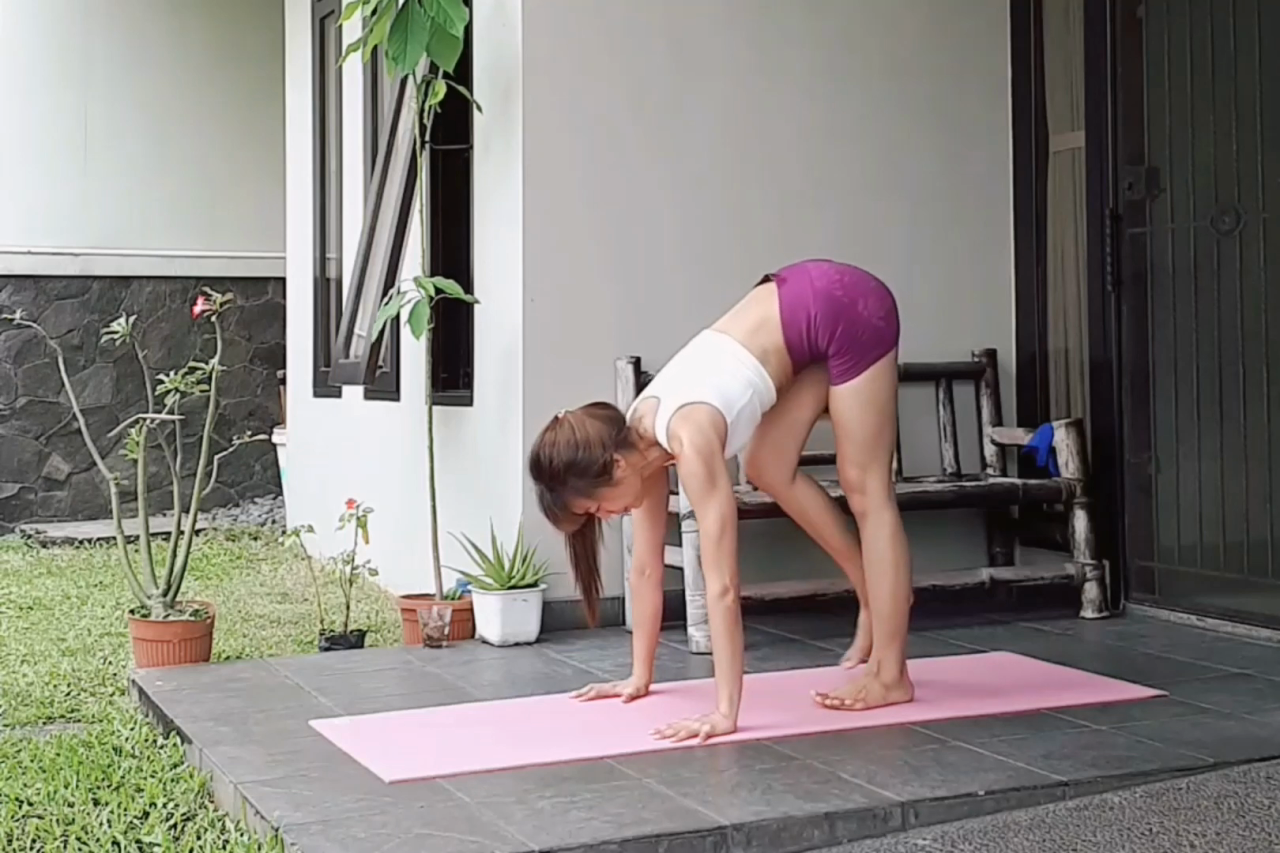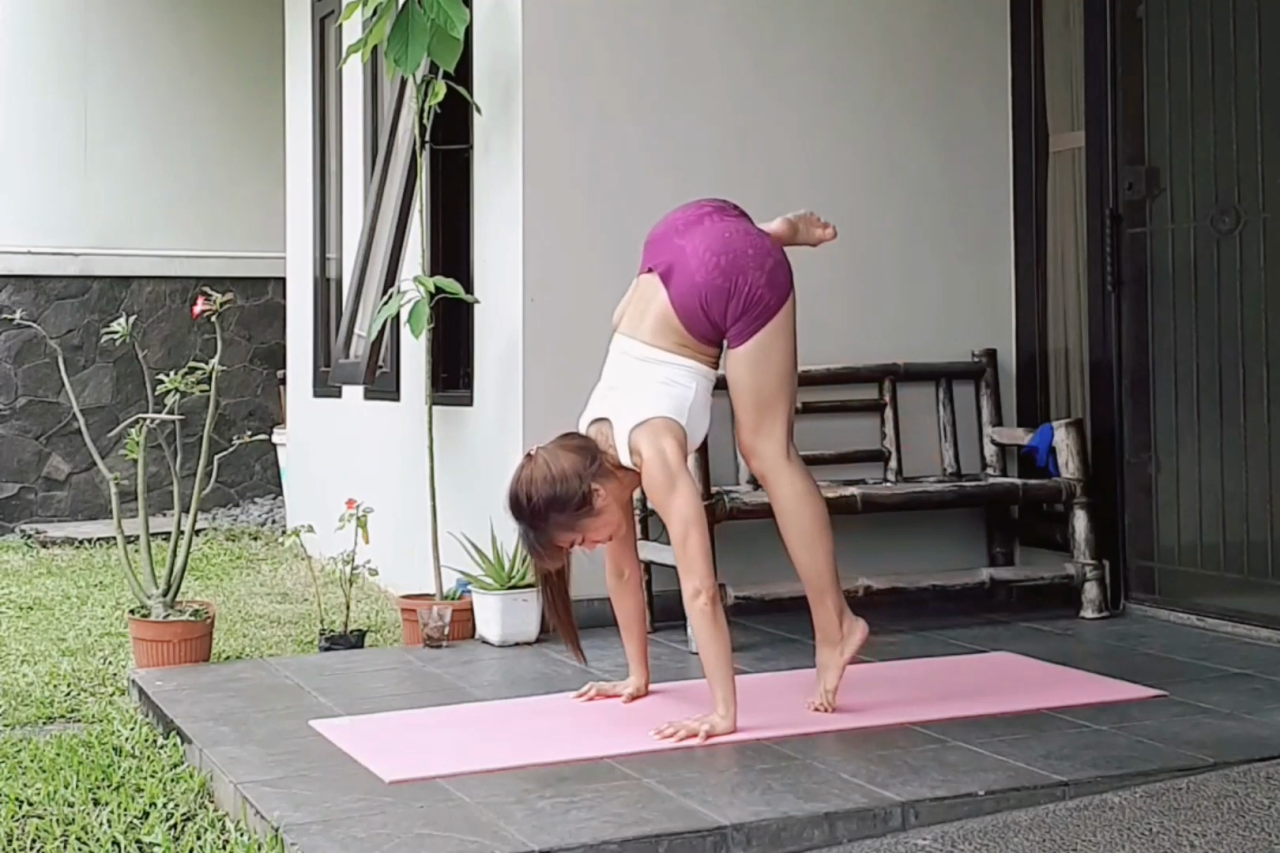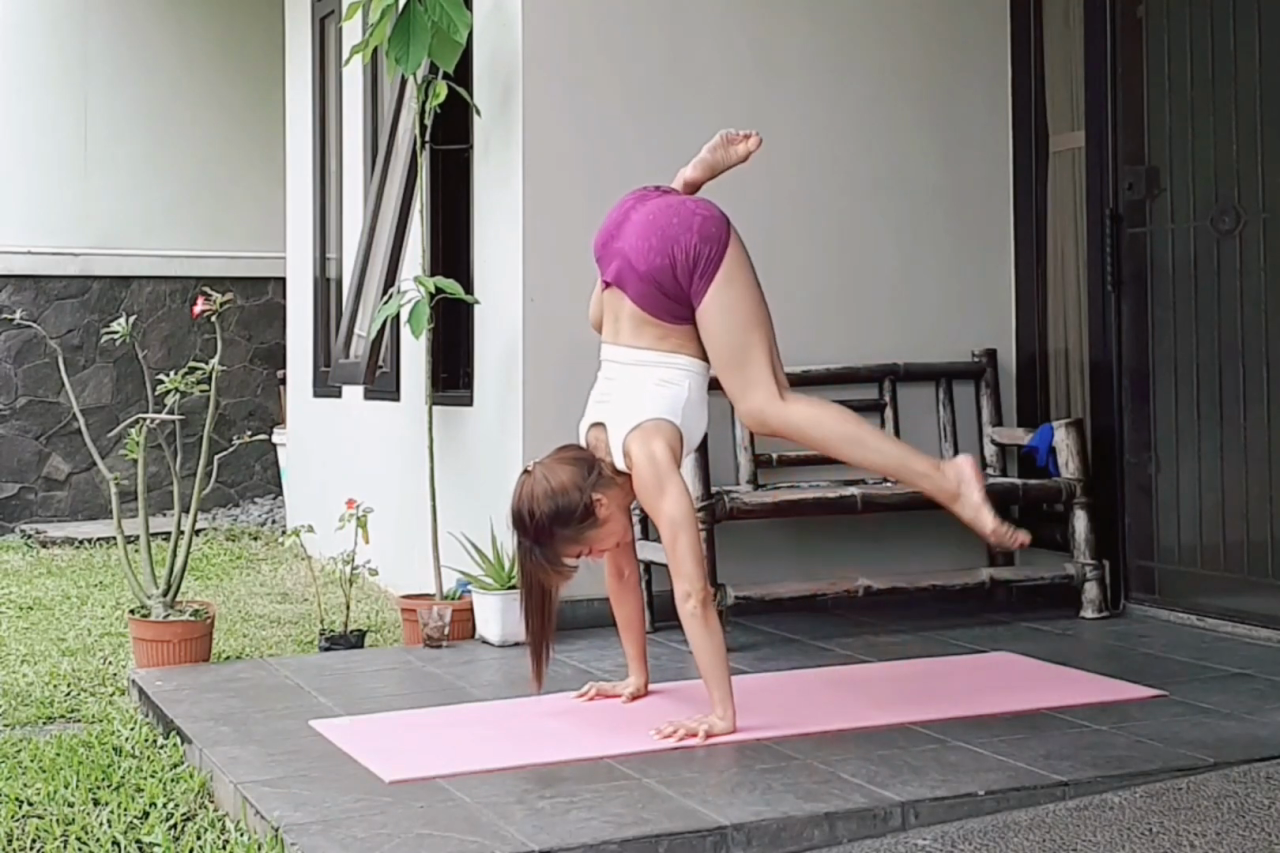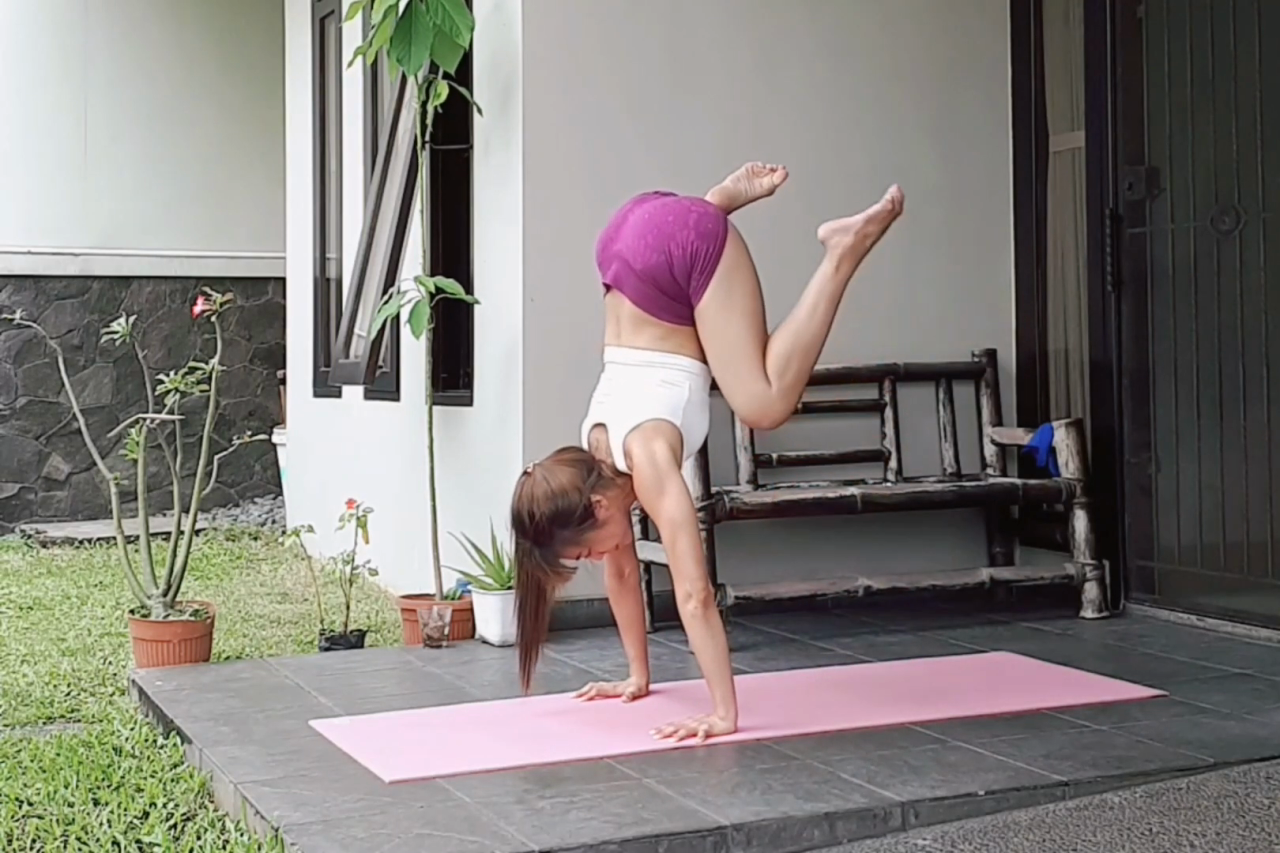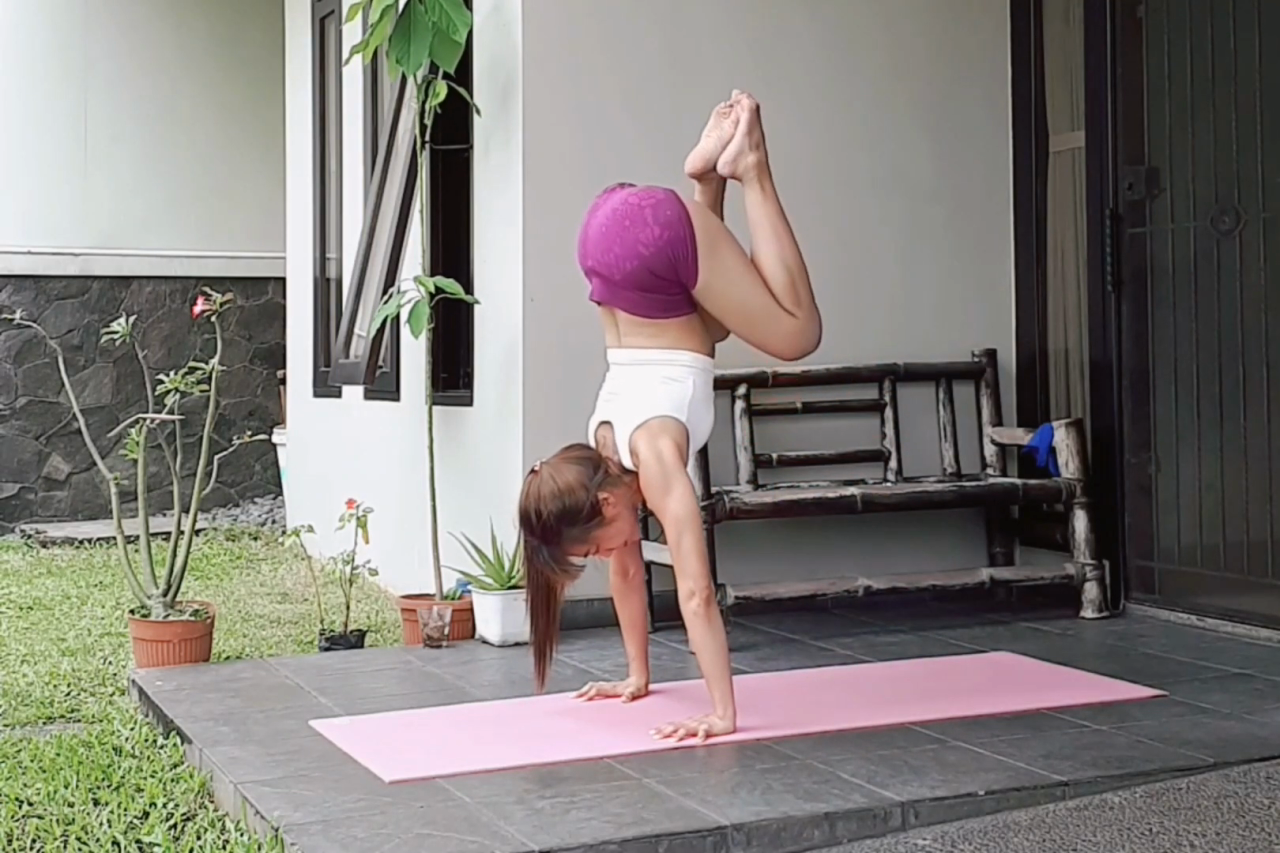
dt=1s
person 1, frame 1
left shoulder: (688, 436)
right shoulder: (638, 437)
left elbow: (721, 585)
right elbow: (646, 567)
left wrist: (725, 712)
right wrist: (640, 676)
left hip: (849, 308)
right hip: (807, 304)
left knee: (865, 489)
right knee: (769, 472)
left ankle: (889, 673)
right ankle: (875, 596)
person 1, frame 2
left shoulder: (649, 449)
right shoulder: (594, 448)
left elbow: (699, 590)
right elbow: (623, 570)
left wrist: (724, 712)
right wrist: (637, 676)
left hip: (737, 268)
left knee: (768, 455)
left ankle: (835, 627)
person 1, frame 3
left shoulder: (644, 456)
right shoulder: (594, 455)
left elbow: (692, 593)
right elbow: (621, 573)
left wrist: (721, 712)
right wrist: (636, 676)
left knee: (772, 409)
left ankle: (945, 481)
person 1, frame 4
left shoulder: (644, 457)
right shoulder: (598, 452)
left elbow: (695, 595)
right elbow: (623, 574)
left wrist: (725, 713)
right wrist: (638, 677)
left ankle: (846, 248)
right ankle: (721, 200)
person 1, frame 5
left shoulder: (651, 455)
right shoulder: (606, 459)
left elbow: (696, 593)
right elbow: (628, 571)
left wrist: (722, 713)
right wrist: (637, 676)
left ankle: (744, 167)
